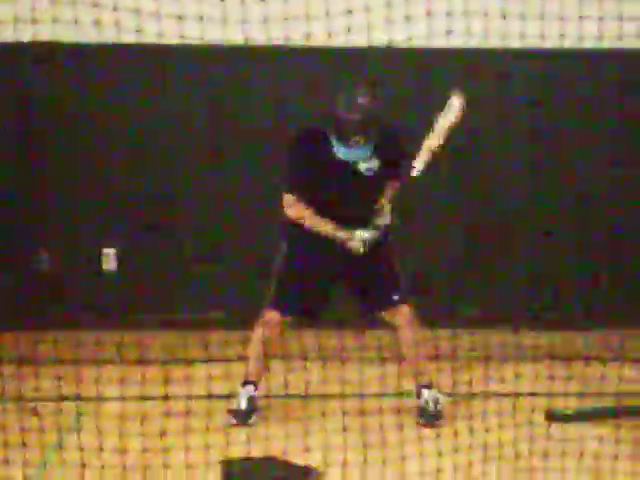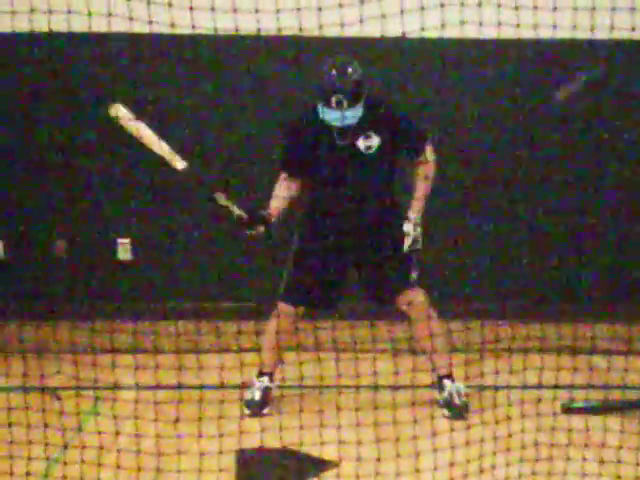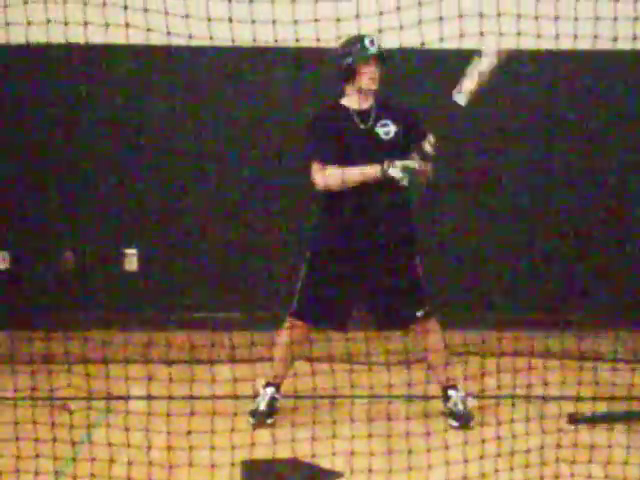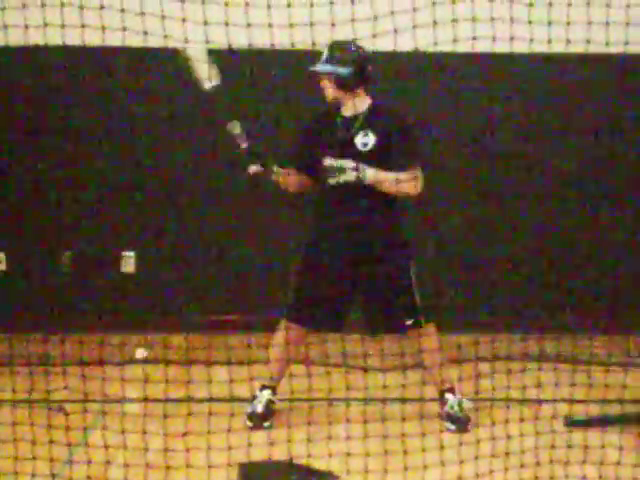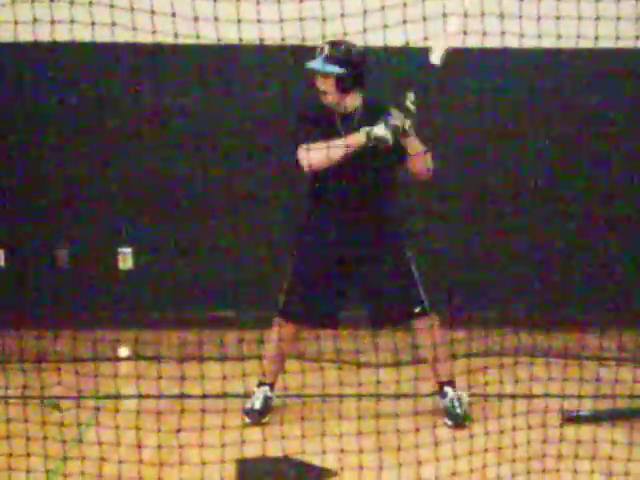
dt=1s
person 1, frame 1
left shoulder: (388, 141)
right shoulder: (307, 144)
left elbow: (394, 177)
right elbow: (293, 206)
left wrist: (383, 209)
right wrist: (344, 235)
left hip: (367, 239)
right hip: (311, 241)
left knee: (401, 313)
right knee: (274, 316)
left ankle: (426, 391)
right ankle: (249, 391)
person 1, frame 2
left shoulder: (388, 118)
right shoulder: (304, 127)
left elbow: (425, 159)
right elbow: (291, 178)
left wrist: (414, 215)
right wrist: (270, 214)
left hip: (381, 228)
right hip: (323, 230)
left knee: (416, 301)
right knee: (287, 307)
left ankle: (447, 383)
right ankle: (263, 382)
person 1, frame 3
left shoulder: (399, 116)
right shoulder: (326, 120)
left elbow: (422, 172)
right elbow: (322, 178)
left wrist: (420, 161)
right wrist: (383, 168)
left hip: (391, 238)
right hip: (337, 240)
left knee: (421, 317)
right knee: (300, 319)
left ankle: (451, 393)
right ankle: (271, 390)
person 1, frame 4
left shoulder: (391, 122)
right shoulder: (320, 125)
left elbow: (413, 184)
right elbow: (305, 181)
left wrist: (360, 172)
right wrist: (274, 172)
left hip: (381, 244)
right hip: (329, 242)
left knee: (415, 322)
right knee: (295, 320)
left ankle: (448, 396)
right ankle: (267, 394)
person 1, frame 5
left shoulder: (384, 115)
right shoulder: (312, 118)
left elbow: (424, 171)
right elbow: (310, 160)
left wrist: (407, 134)
right wrist: (365, 135)
left hip: (378, 239)
right hip: (324, 240)
left knee: (420, 313)
right knee: (289, 318)
left ankle: (448, 390)
right ankle: (265, 390)
